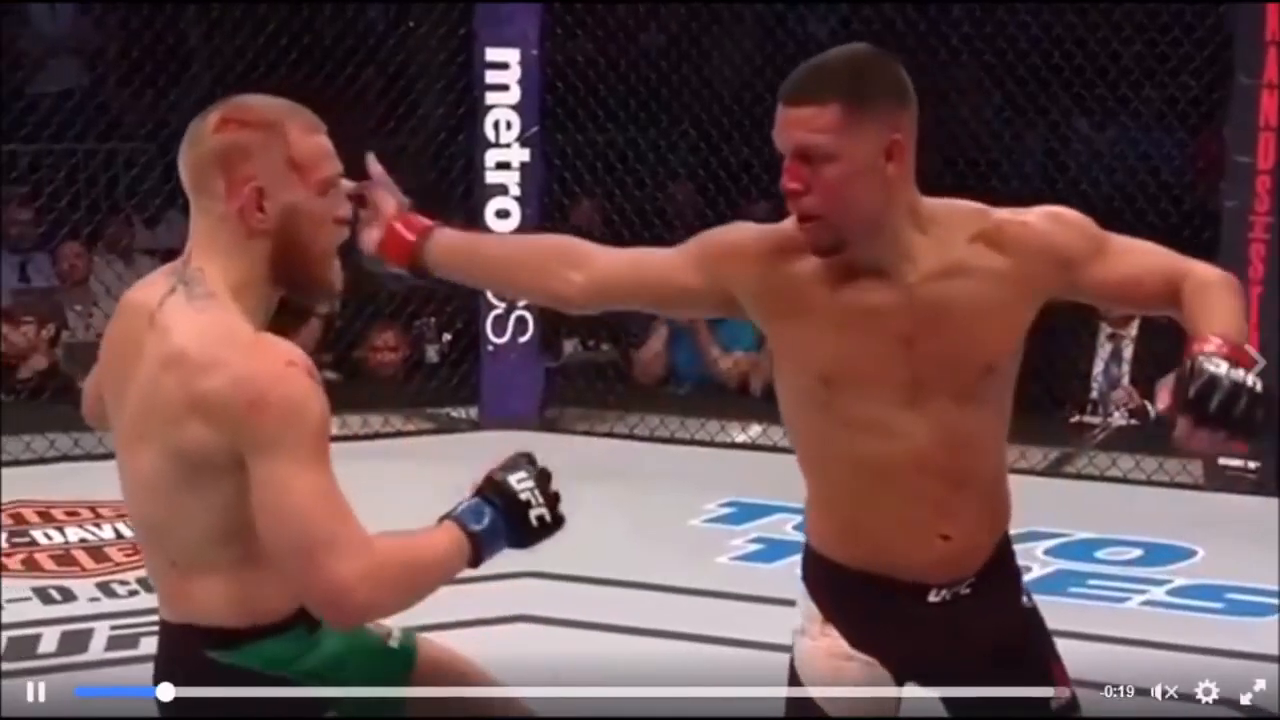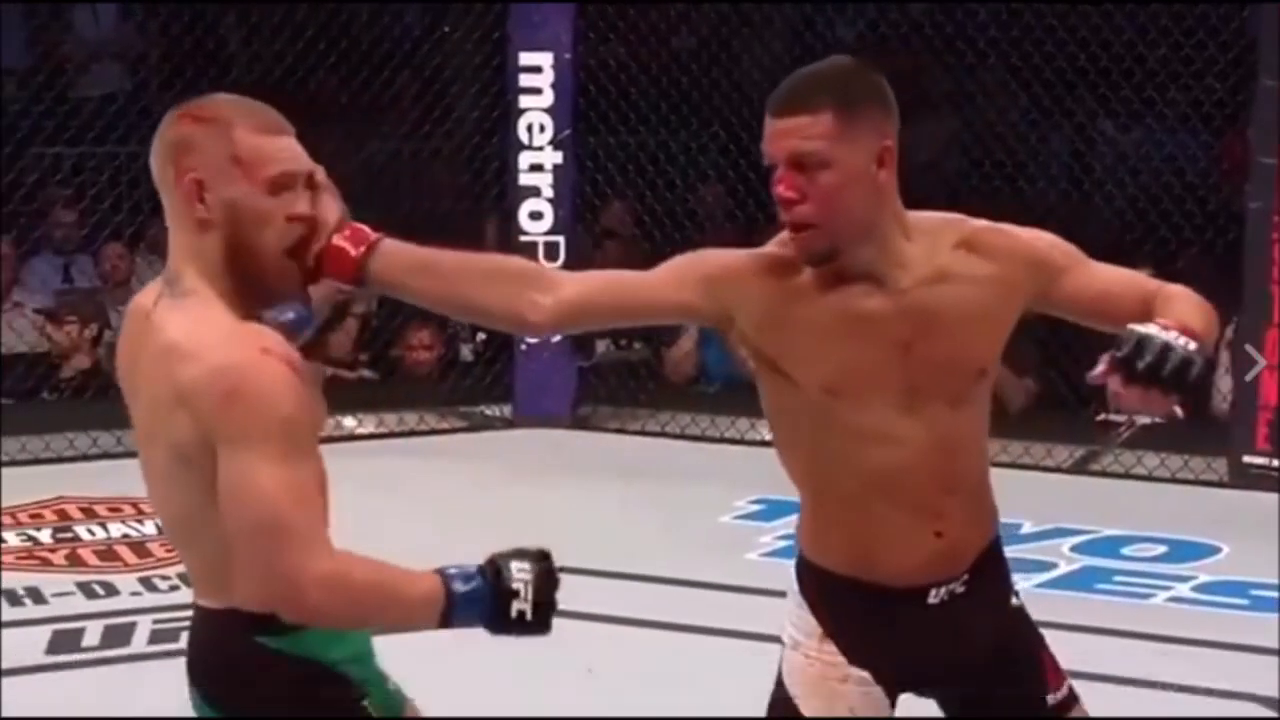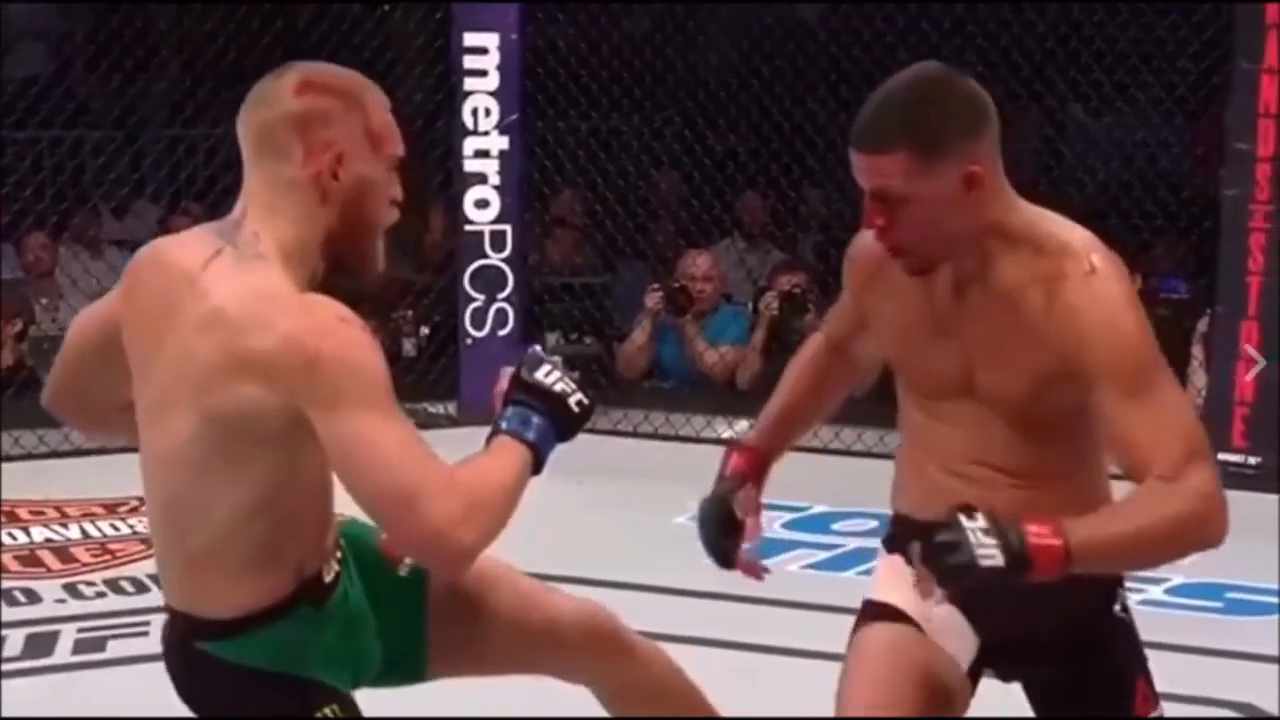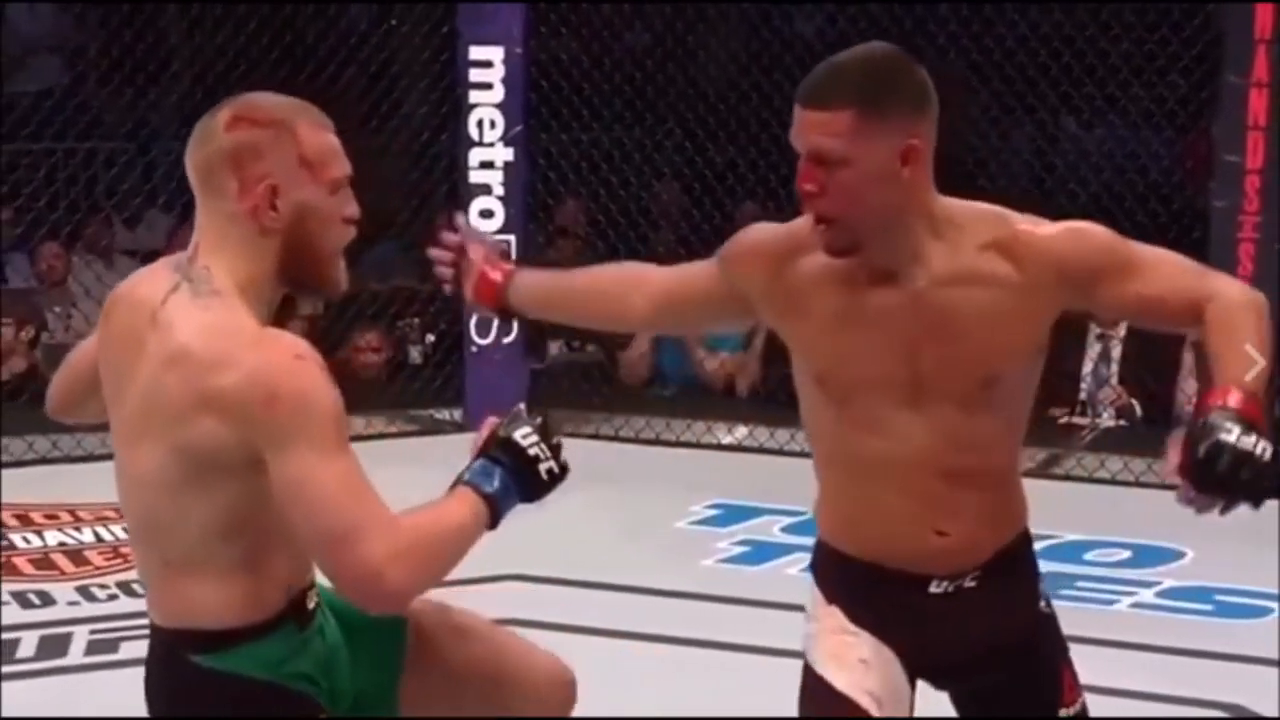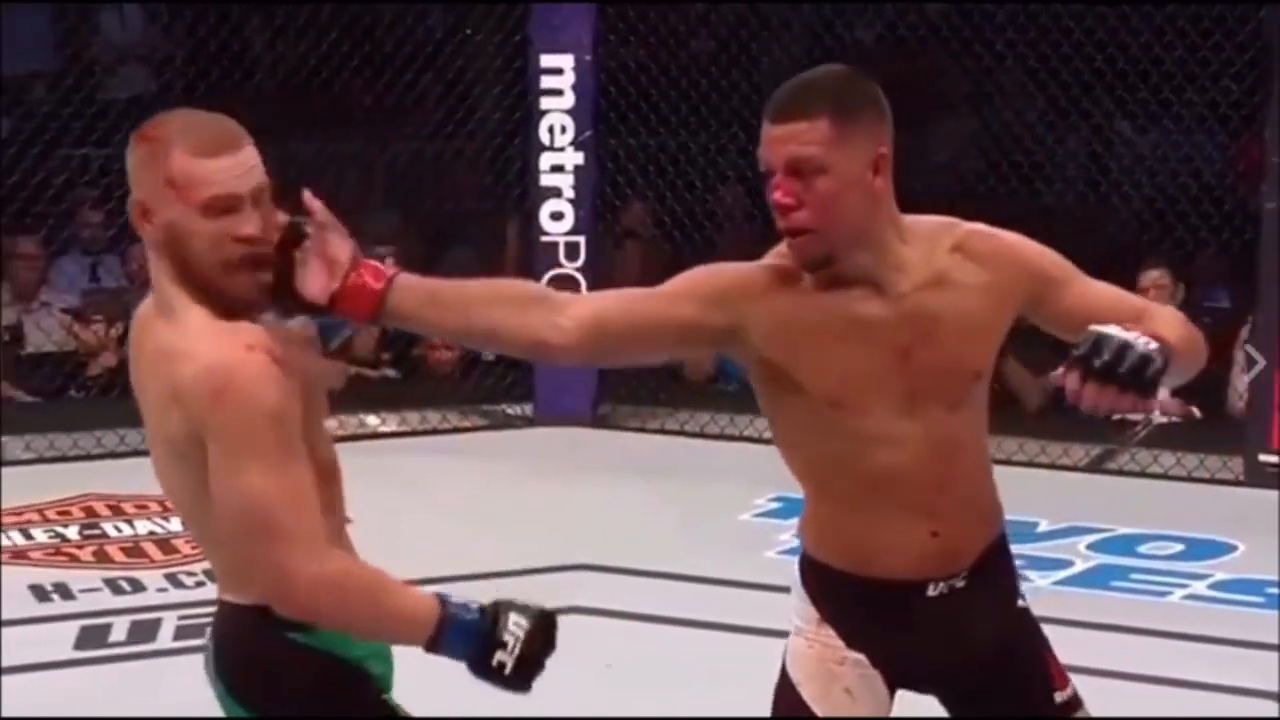
dt=1s
person 1, frame 1
left shoulder: (1020, 248)
right shoulder: (760, 267)
left elbow: (1201, 283)
right elbow: (578, 274)
left wrist: (1221, 352)
right wrist: (411, 239)
left hip: (985, 597)
right hip: (851, 607)
person 1, frame 2
left shoulder: (997, 262)
right shoulder: (749, 286)
left elbow: (1176, 304)
right elbow: (546, 300)
left wrist: (1172, 340)
right wrist: (364, 253)
left hip: (977, 598)
right hip: (846, 613)
person 1, frame 3
left shoulder: (1081, 292)
right shoulder: (876, 259)
left elbow: (1196, 501)
right elbow: (837, 350)
left wrist: (1030, 548)
right wrist: (749, 459)
left hip: (1062, 581)
right hip: (928, 566)
person 1, frame 4
left shoulder: (1034, 259)
right shoulder: (779, 265)
right elbow: (647, 296)
right wrist: (498, 283)
left hip: (998, 591)
right hip: (859, 597)
person 1, frame 5
left shoulder: (991, 265)
right shoulder: (749, 300)
left elbow: (1177, 333)
right elbow: (562, 324)
left wrist: (1144, 353)
right wrist: (371, 288)
left hip: (980, 598)
right hip: (847, 610)
person 2, frame 1
left shoulder: (148, 303)
right shoulder: (260, 370)
left elbow: (99, 406)
right elbow: (349, 587)
right wrist: (483, 526)
left hip: (275, 647)
person 2, frame 2
left shoulder: (153, 314)
right shoulder: (243, 363)
right elbow: (302, 584)
right wrist: (473, 593)
left hip: (239, 638)
right hip: (285, 659)
person 2, frame 3
left shoulder: (167, 264)
right shoulder: (305, 332)
left elbow: (70, 394)
right elbow: (445, 534)
right wrist: (527, 430)
right hip: (261, 657)
left knee: (589, 635)
person 2, frame 4
left shoulder: (144, 295)
right shoulder: (267, 366)
left elbow: (66, 399)
right elbow: (382, 573)
right wrist: (492, 480)
left hip: (298, 628)
person 2, frame 5
left shoulder: (171, 313)
right shoulder: (234, 365)
right elbow: (303, 580)
right wrist: (465, 629)
left hip: (279, 644)
right hip: (298, 665)
